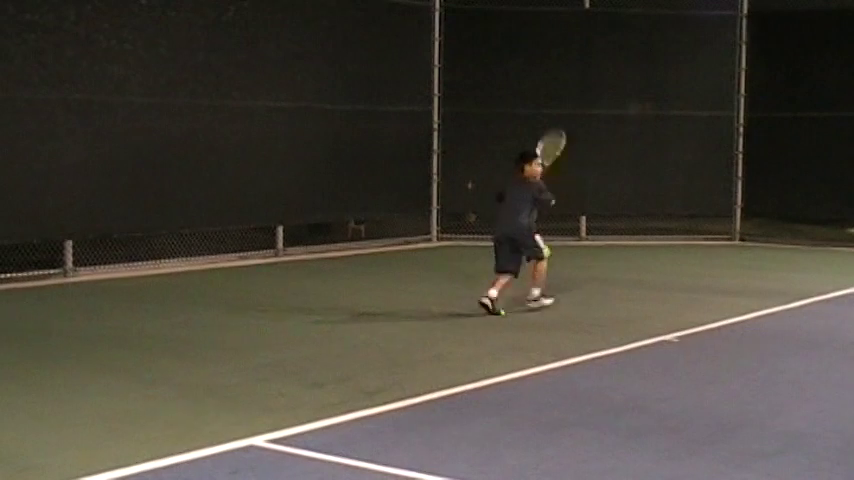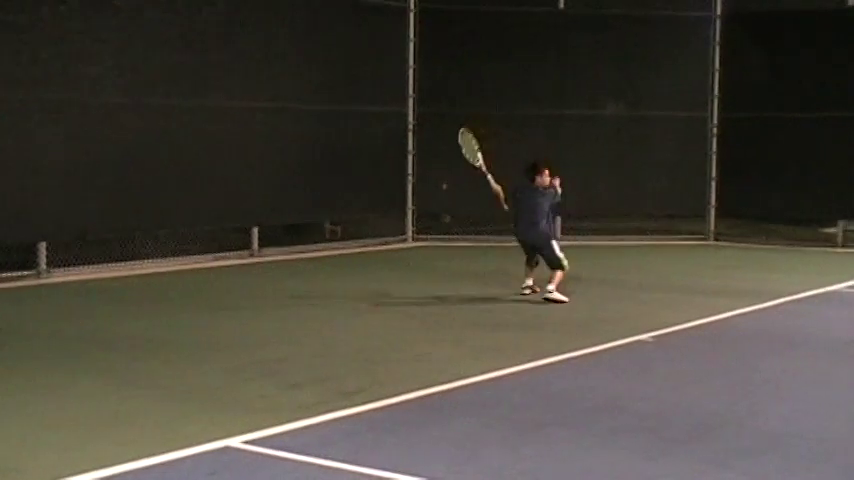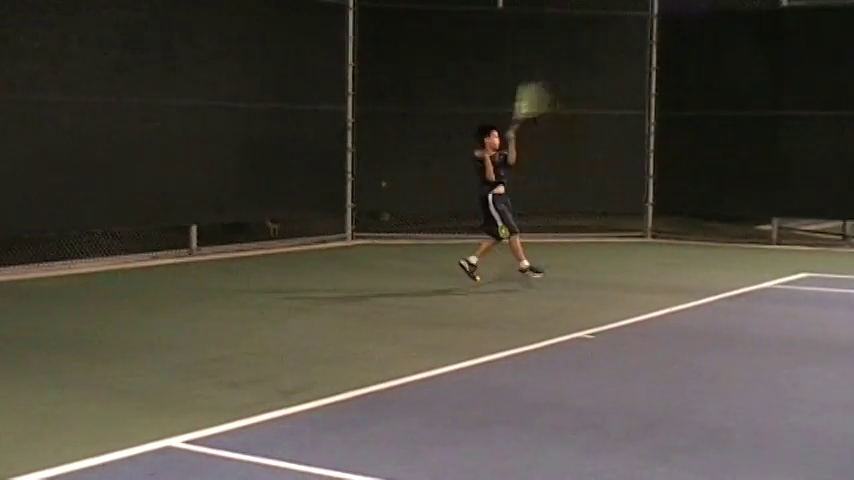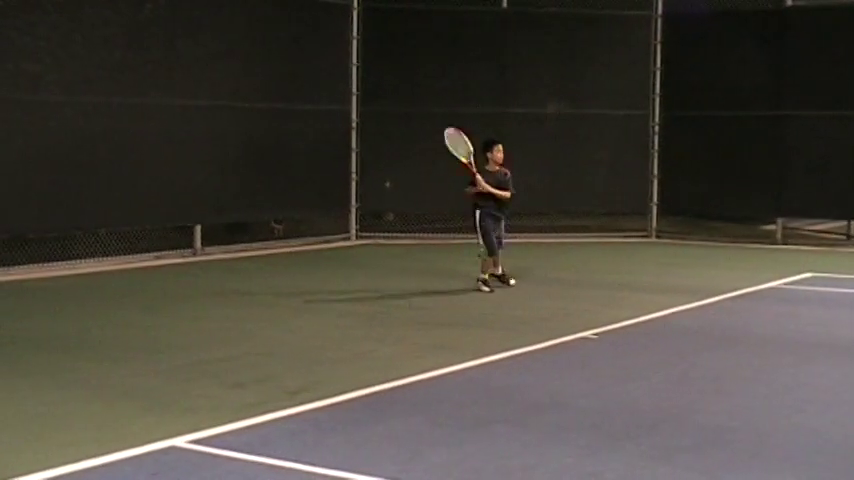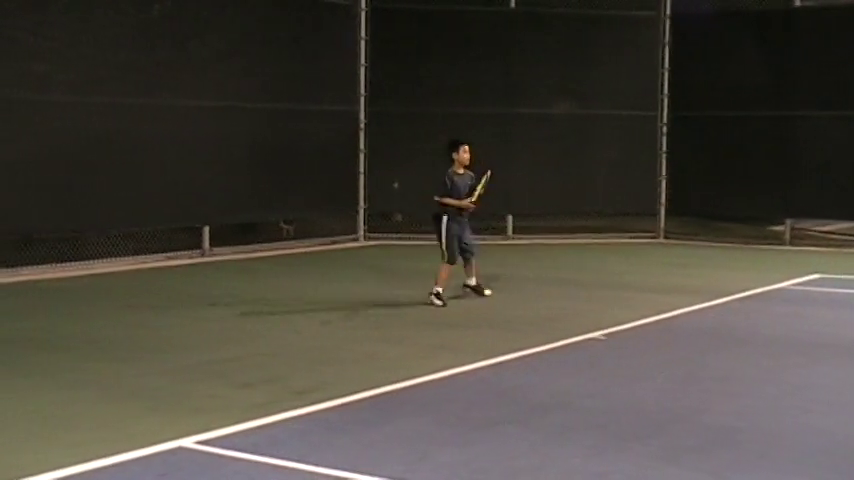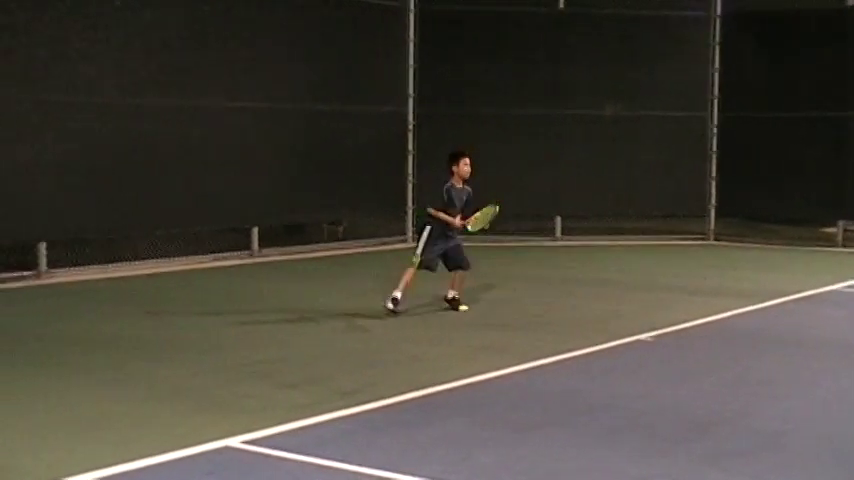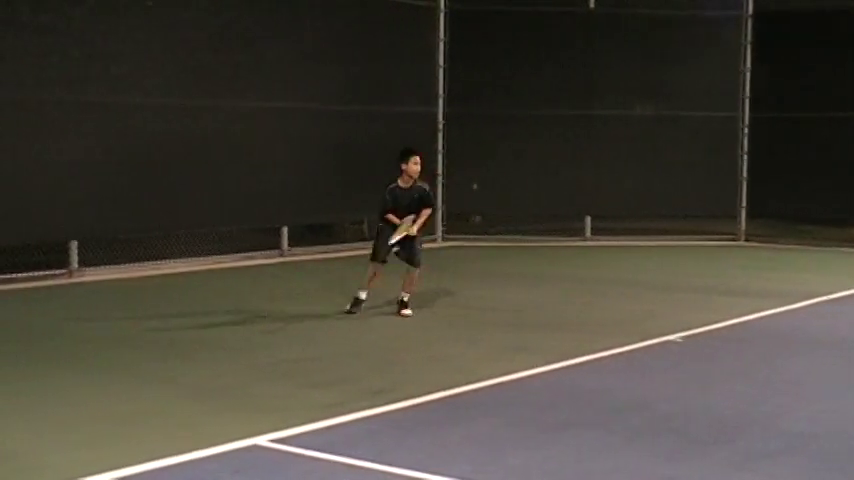
dt=0.5s
person 1, frame 1
left shoulder: (511, 185)
right shoulder: (537, 185)
left elbow: (500, 198)
right elbow: (550, 202)
left hip: (501, 231)
right hip: (521, 230)
left knee: (506, 271)
right knee: (541, 256)
left ankle: (490, 297)
right ankle: (535, 295)
person 1, frame 2
left shoulder: (519, 192)
right shoulder: (548, 193)
left elbow: (508, 208)
right elbow: (557, 195)
left wrist: (498, 192)
right wrist: (556, 185)
left hip: (524, 237)
right hip: (544, 236)
left knee: (532, 260)
right knee: (560, 267)
left ankle: (528, 285)
right ankle: (551, 290)
person 1, frame 3
left shoulder: (500, 155)
right shoulder: (480, 158)
left elbow: (512, 160)
right elbow: (490, 179)
left wrist: (511, 140)
right wrist: (486, 159)
left hip: (501, 198)
right hip: (492, 199)
left knee: (496, 236)
right knee: (512, 232)
left ankle: (471, 262)
right ankle: (524, 265)
person 1, frame 4
left shoulder: (505, 174)
right shoulder: (479, 173)
left elbow: (508, 195)
right elbow: (469, 191)
left wrist: (491, 189)
right wrist: (477, 188)
left hip: (499, 214)
right hip: (482, 214)
left knee: (497, 247)
right knee: (490, 249)
left ankle: (499, 272)
right ankle: (483, 278)
person 1, frame 5
left shoulder: (470, 176)
right shoulder: (448, 176)
right elbow: (438, 197)
left wrist: (469, 204)
right wrist: (459, 203)
left hip: (462, 219)
right hip: (448, 220)
left knee: (469, 253)
right knee: (450, 258)
left ankle: (471, 283)
right ankle: (437, 292)
person 1, frame 6
left shoulder: (467, 192)
right shoulder: (447, 189)
left elbow: (464, 214)
right elbow: (432, 210)
left wrist: (463, 221)
right wrist: (452, 220)
left hip: (451, 234)
right hip: (433, 231)
left knee: (463, 265)
right knee: (417, 264)
left ankle: (451, 296)
right ankle: (395, 297)
person 1, frame 7
left shoulder: (422, 188)
right shoulder: (391, 190)
left elbow: (428, 207)
right elbow: (387, 214)
left wrist: (416, 225)
right wrist: (402, 225)
left hip: (411, 230)
right hip: (389, 227)
left knee: (415, 263)
right knee: (377, 261)
left ankle: (404, 300)
right ankle: (361, 297)
